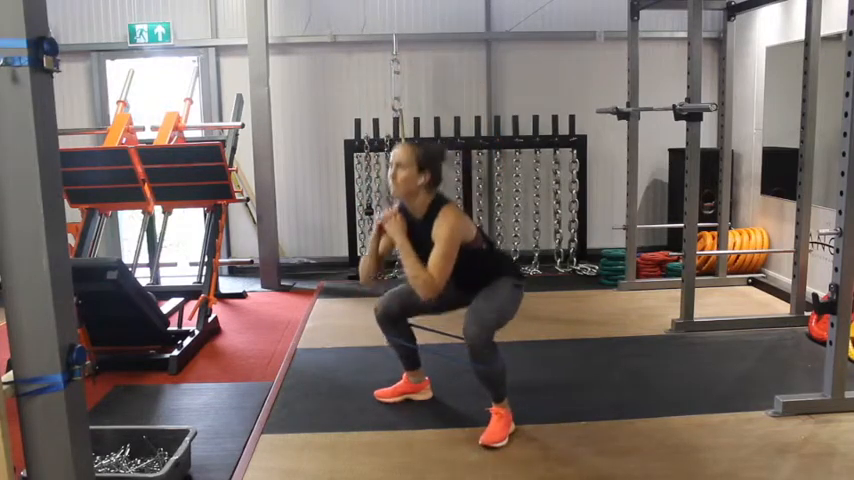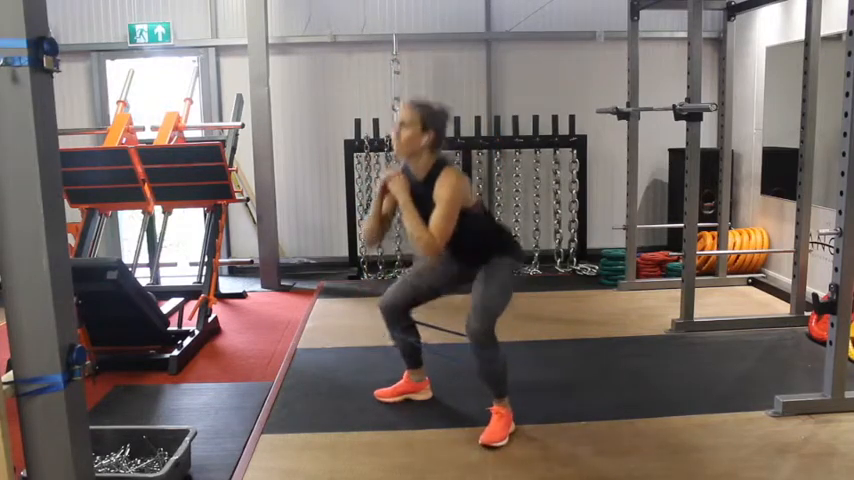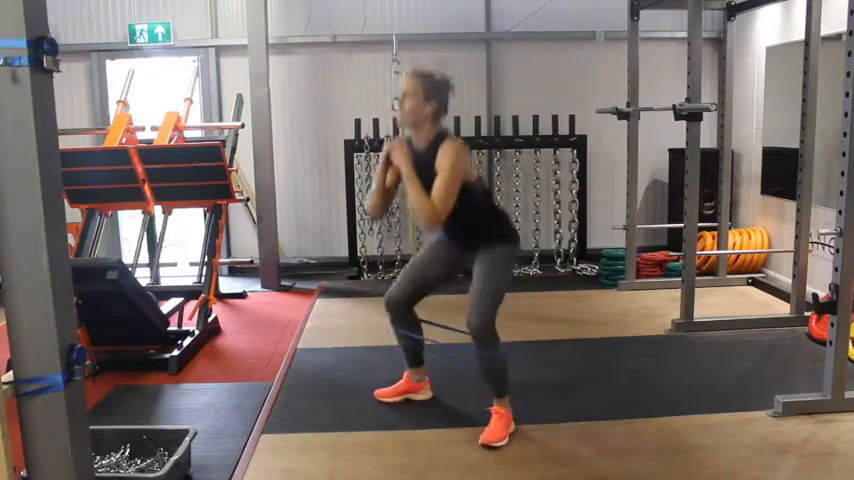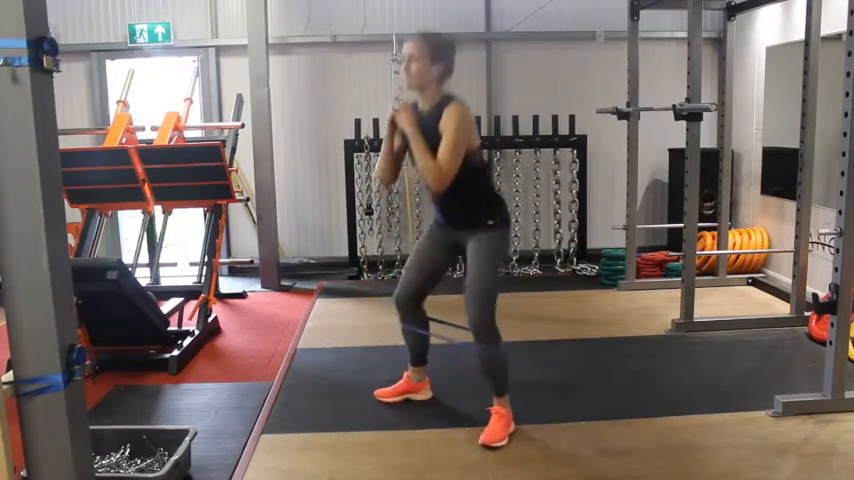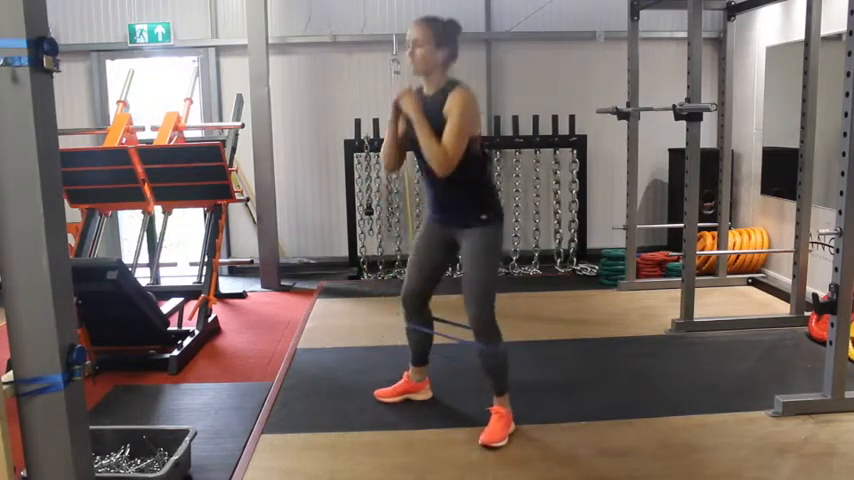
dt=0.1s
person 1, frame 1
left shoulder: (447, 217)
right shoulder: (401, 211)
left elbow: (429, 291)
right elbow: (368, 277)
left wrist: (399, 237)
right wrist: (378, 233)
left hip: (500, 281)
right hip: (459, 282)
left knee: (475, 332)
right knee: (386, 310)
left ankle: (502, 411)
right ankle: (415, 379)
person 1, frame 2
left shoulder: (448, 180)
right shoulder: (403, 177)
left elbow: (429, 250)
right elbow: (371, 239)
left wrist: (403, 198)
right wrist: (381, 197)
left hip: (498, 258)
right hip: (457, 257)
left knee: (478, 327)
right knee: (391, 304)
left ankle: (502, 411)
right ankle: (416, 380)
person 1, frame 3
left shoulder: (450, 150)
right shoulder: (405, 146)
left elbow: (431, 218)
right elbow: (375, 211)
left wrist: (406, 166)
right wrist: (385, 167)
left hip: (494, 243)
right hip: (453, 242)
left knee: (479, 323)
right knee: (396, 300)
left ankle: (503, 411)
right ankle: (416, 380)
person 1, frame 4
left shoulder: (455, 113)
right shoulder: (410, 114)
left elbow: (437, 181)
right elbow: (385, 179)
left wrist: (411, 131)
right wrist: (393, 133)
left hip: (486, 225)
right hip: (446, 223)
left knee: (478, 317)
right knee: (405, 297)
left ankle: (502, 410)
right ankle: (417, 380)
person 1, frame 5
left shoulder: (459, 97)
right shoulder: (414, 98)
left elbow: (443, 164)
right elbow: (391, 165)
left wrist: (416, 116)
right wrist: (395, 118)
left hip: (478, 219)
right hip: (438, 217)
left knee: (479, 314)
right knee: (411, 297)
left ankle: (502, 410)
right ankle: (417, 380)
